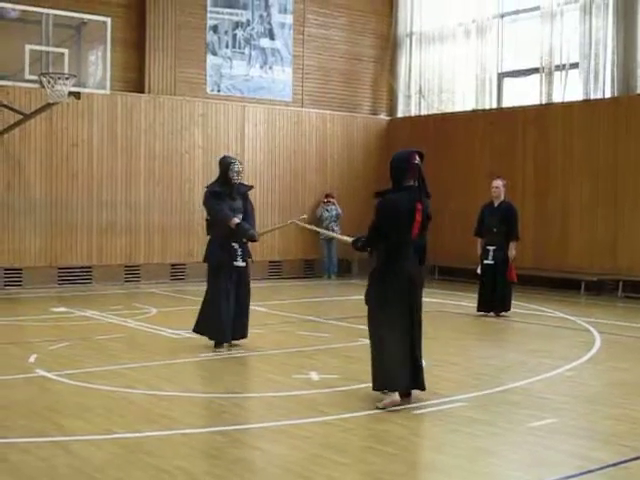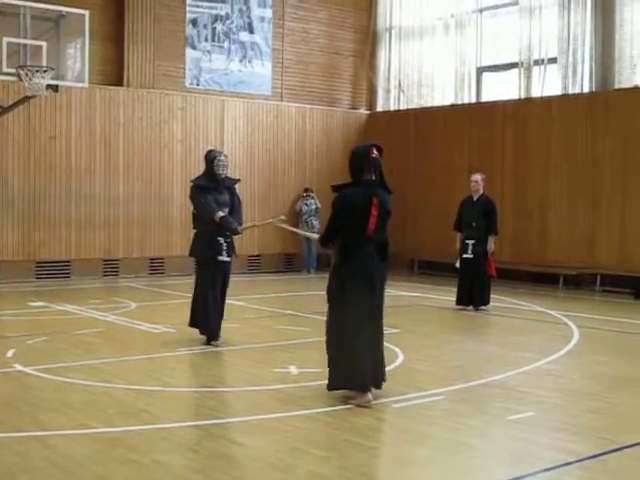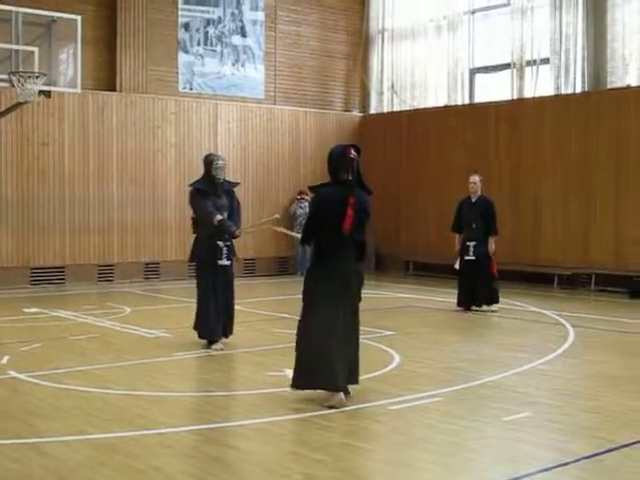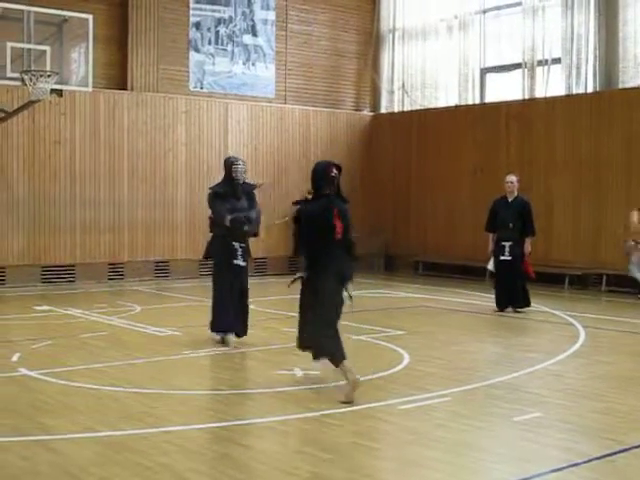
dt=1s
person 1, frame 1
left shoulder: (390, 202)
right shoulder: (422, 202)
left elbow: (375, 236)
left wrist: (360, 243)
right wrist: (370, 242)
left hip: (391, 270)
right hip: (413, 270)
left knee: (387, 327)
right knee: (408, 325)
left ankle: (393, 388)
right ankle: (406, 385)
person 1, frame 2
left shoulder: (346, 197)
right shoulder: (383, 197)
left elbow: (332, 233)
right elbow: (378, 231)
left wrist: (324, 241)
left hip: (350, 267)
right hip: (375, 266)
left knee: (349, 325)
right knee: (369, 323)
left ankle: (362, 386)
right ankle: (368, 380)
person 1, frame 3
left shoulder: (323, 197)
right shoulder: (362, 198)
left elbow: (308, 235)
right elbow: (360, 234)
left wrist: (312, 238)
left hip: (326, 268)
right hip: (352, 269)
left knee: (323, 326)
right knee: (345, 325)
left ankle: (336, 388)
right ankle: (342, 382)
person 1, frame 4
left shoulder: (307, 211)
right shoulder: (341, 207)
left elbow: (301, 245)
left hip: (320, 271)
right hip: (341, 269)
left knee: (320, 323)
right knee: (324, 318)
left ankle: (348, 373)
person 2, frame 1
left shoulder: (243, 192)
right shoulder: (213, 194)
left elbow: (249, 215)
right elbow: (224, 215)
left wrist: (249, 231)
right wrist: (243, 229)
left hip: (239, 247)
right hip: (220, 248)
left knee: (240, 291)
right knee: (220, 292)
left ankle: (232, 334)
right ankle: (220, 337)
person 2, frame 2
left shoulder: (229, 186)
right shoulder: (199, 188)
left elbow: (236, 209)
right elbow: (209, 209)
left wrist: (234, 225)
right wrist: (226, 221)
left hip: (224, 242)
right hip: (206, 242)
left knee: (220, 287)
right knee: (208, 287)
left ankle: (212, 329)
right ankle: (211, 333)
person 2, frame 3
left shoulder: (228, 190)
right shoulder: (198, 192)
left elbow: (235, 212)
right elbow: (208, 213)
left wrist: (233, 228)
right wrist: (224, 224)
left hip: (225, 246)
right hip: (207, 246)
left knee: (225, 290)
right knee: (209, 291)
left ankle: (218, 332)
right ankle: (212, 336)
person 2, frame 4
left shoulder: (248, 192)
right shoulder: (218, 193)
left elbow: (255, 214)
right elbow: (221, 216)
left wrist: (251, 228)
right wrist: (237, 220)
left hip: (240, 245)
right hip: (223, 245)
left knee: (239, 289)
right knee: (225, 287)
left ankle: (230, 330)
right ankle: (226, 330)
person 3, frame 1
left shoulder: (509, 208)
right shoulder: (486, 208)
left elbow: (513, 232)
right elbow: (479, 229)
left wrist: (512, 249)
right wrist: (479, 247)
left hip: (502, 249)
right hip: (487, 248)
left knee: (501, 278)
right knee: (486, 278)
left ankle: (499, 308)
right ankle: (486, 307)
person 3, frame 2
left shoulder: (488, 202)
right shoulder: (465, 202)
left elbow: (492, 226)
right elbow: (459, 224)
left wrist: (491, 243)
right wrist: (458, 241)
left hip: (481, 242)
right hip: (467, 242)
left knee: (481, 272)
right knee: (465, 271)
left ankle: (479, 301)
right ankle: (465, 300)
person 3, frame 3
left shoulder: (487, 203)
right shoulder: (463, 203)
left elbow: (492, 227)
right elbow: (458, 226)
left wrist: (491, 244)
right wrist: (457, 243)
left hip: (482, 244)
right hip: (467, 244)
left knee: (485, 273)
right knee: (465, 273)
left ankle: (490, 301)
right ankle: (466, 302)
person 3, frame 4
left shoulder: (523, 203)
right shoulder: (498, 203)
left elbow: (529, 227)
right elbow: (491, 225)
left wrist: (527, 244)
right wrist: (491, 243)
left hip: (517, 244)
right hip: (501, 244)
left knee: (517, 275)
right knee: (500, 275)
left ankle: (517, 304)
right ankle: (502, 304)
